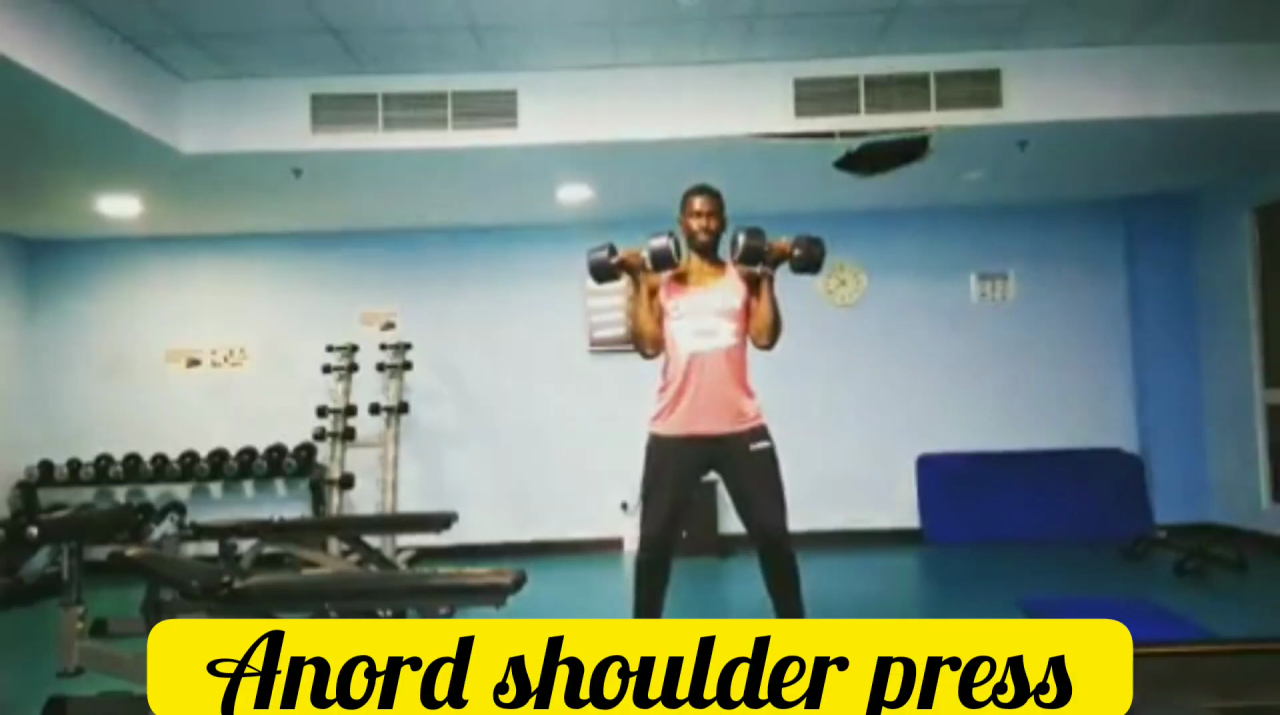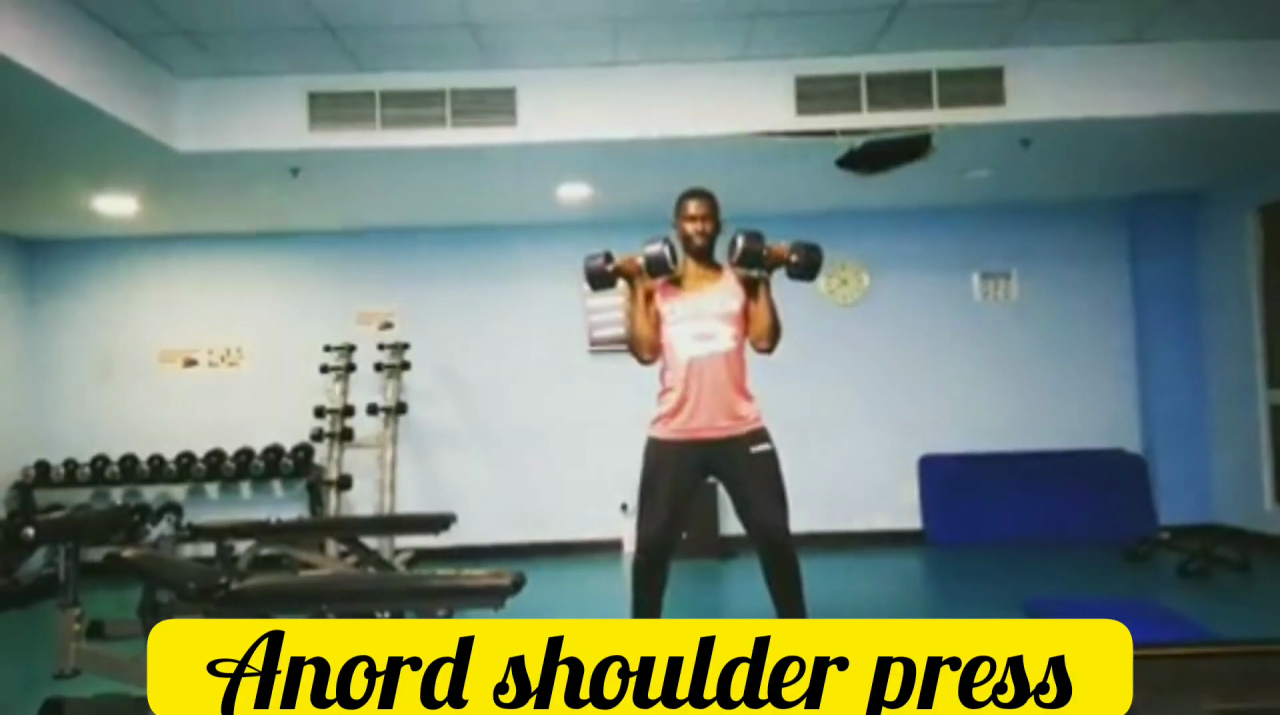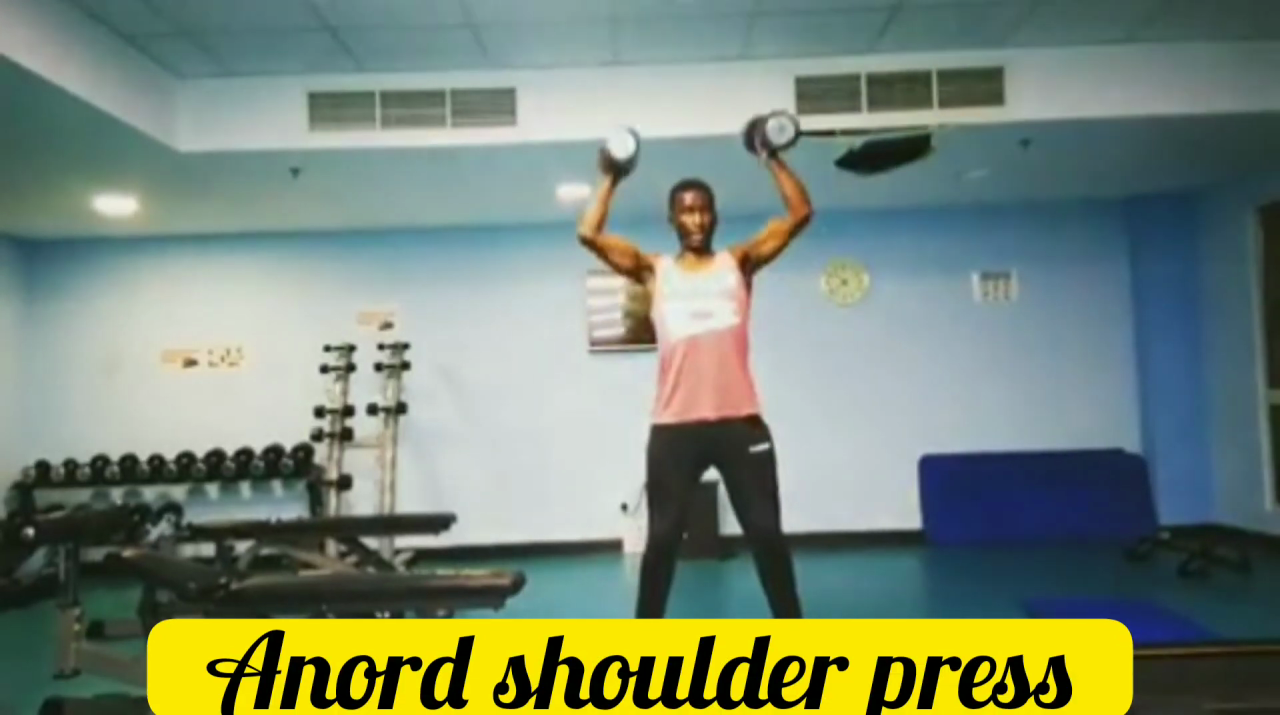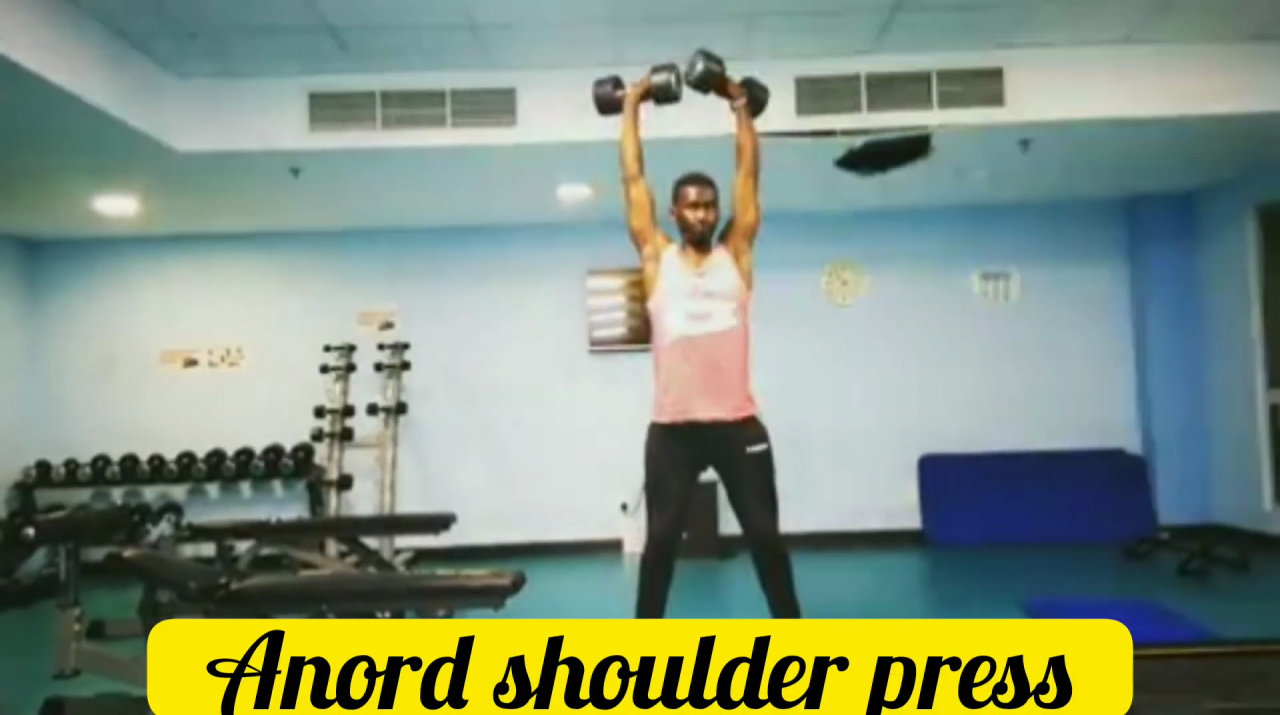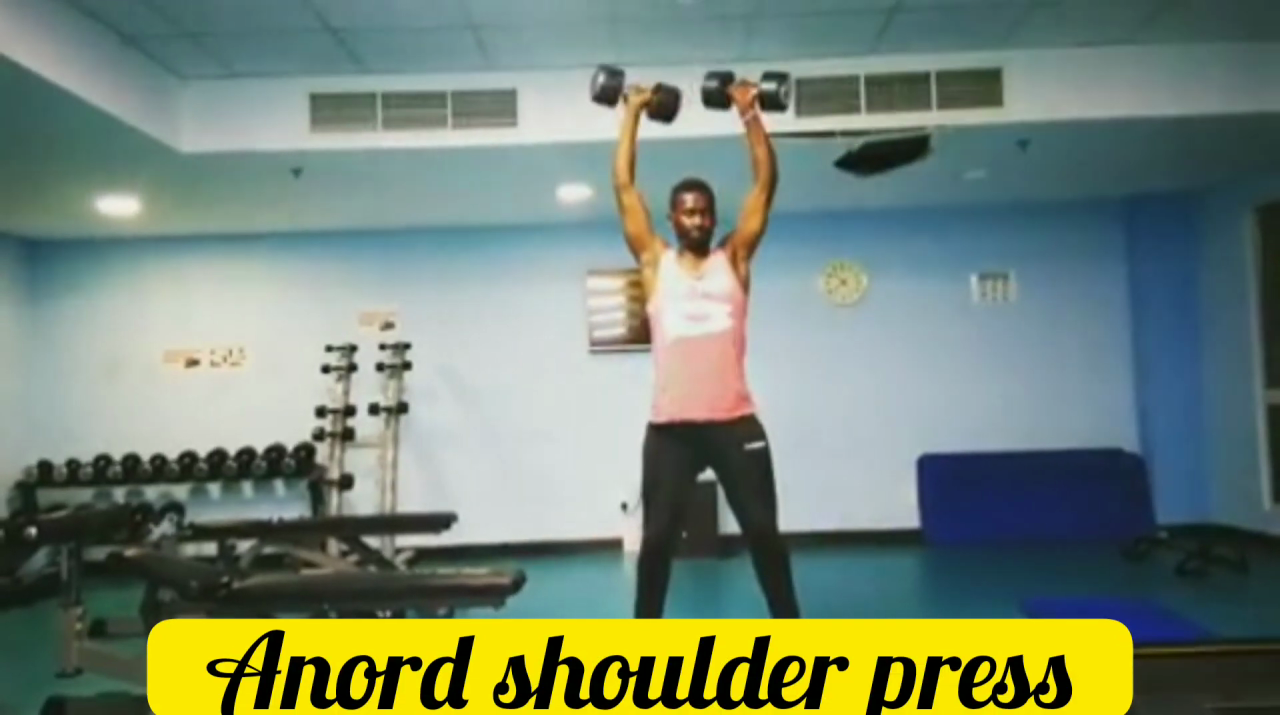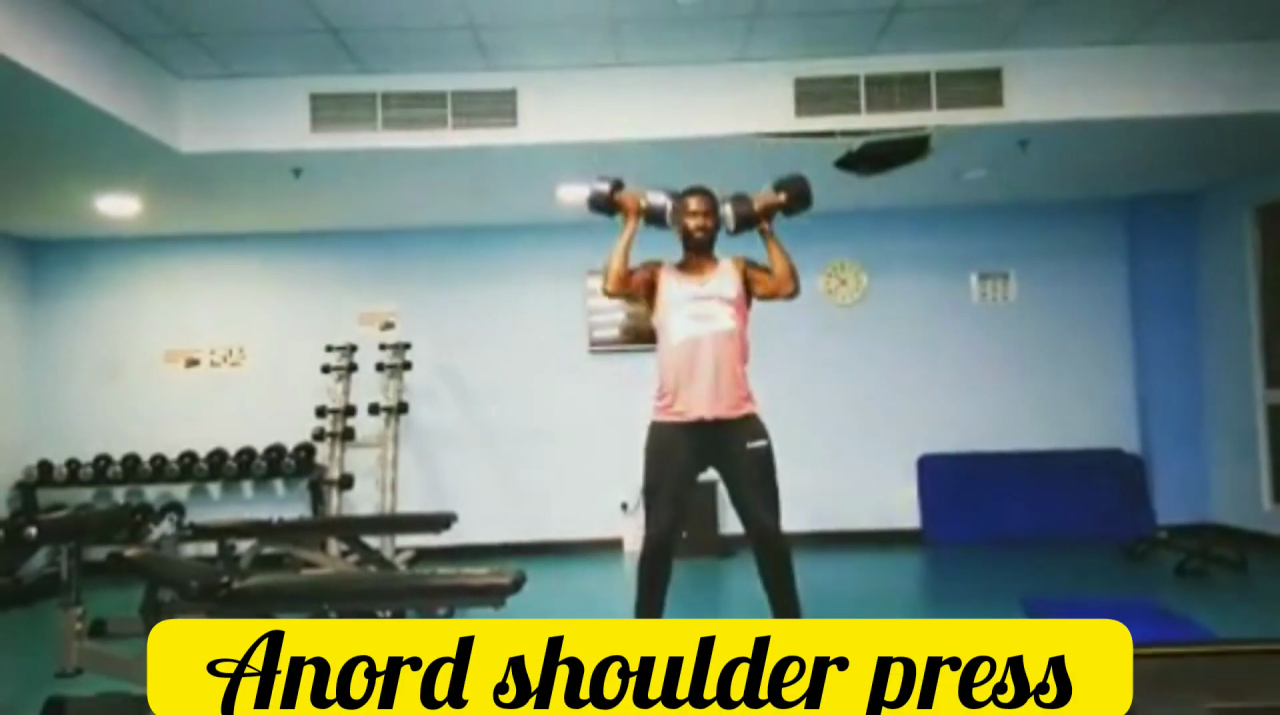
dt=0.7s
person 1, frame 1
left shoulder: (745, 278)
right shoulder: (660, 282)
left elbow: (765, 337)
right elbow: (648, 345)
left wrist: (769, 274)
right wrist: (638, 281)
left hip: (741, 427)
right hip: (675, 430)
left knee: (771, 532)
right knee: (656, 538)
person 1, frame 2
left shoulder: (741, 282)
right shoulder: (657, 288)
left elbow: (765, 341)
right elbow: (644, 352)
left wrist: (763, 281)
right wrist: (635, 288)
left hip: (740, 430)
right hip: (673, 435)
left knee: (774, 535)
right knee: (652, 542)
person 1, frame 3
left shoulder: (739, 263)
right shoulder: (655, 270)
left elbow: (800, 213)
right elbow: (590, 233)
left wrist: (772, 158)
right wrist: (612, 177)
left hip: (740, 421)
right hip: (674, 425)
left knee: (766, 534)
right knee: (662, 539)
person 1, frame 4
left shoulder: (736, 253)
right shoulder: (657, 257)
left elbow: (748, 171)
right elbow: (633, 176)
left wrist: (738, 103)
right wrist: (632, 104)
left hip: (737, 423)
right hip: (673, 427)
left knee: (765, 536)
right knee: (661, 539)
person 1, frame 5
left shoulder: (734, 259)
right shoulder: (655, 261)
left elbow: (766, 182)
right elbow: (623, 186)
left wrist: (748, 112)
right wrist: (632, 113)
left hip: (735, 423)
right hip: (671, 427)
left knee: (763, 533)
right knee: (657, 539)
person 1, frame 6
left shoulder: (739, 272)
right shoulder: (658, 277)
left elbow: (787, 286)
right elbow: (613, 285)
left wrist: (765, 228)
right wrist: (631, 224)
left hip: (737, 421)
right hip: (674, 424)
left knee: (766, 530)
right knee: (659, 535)
